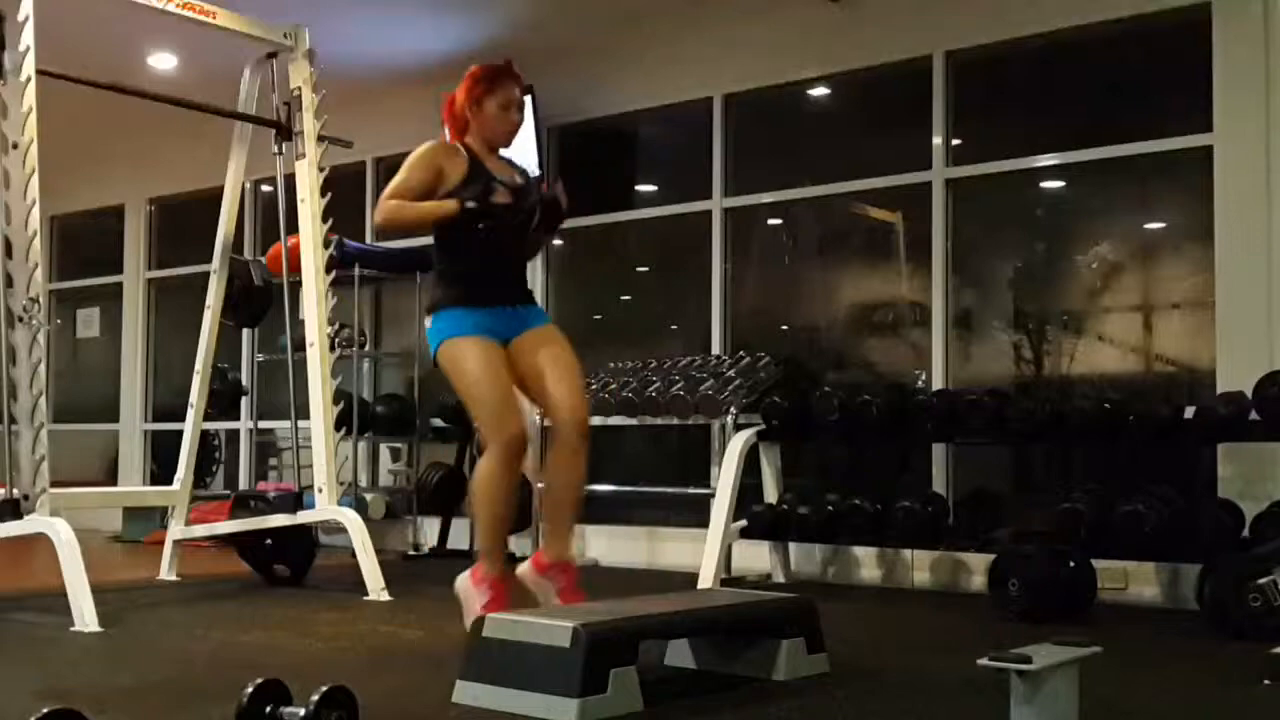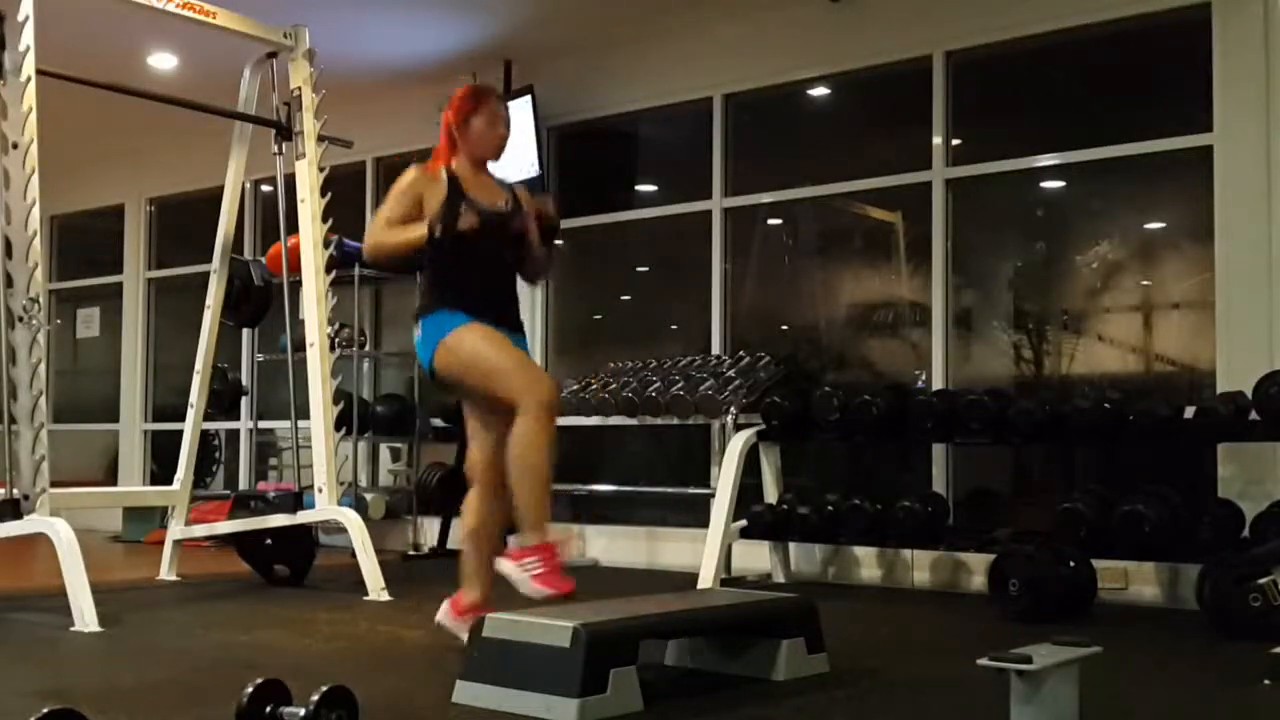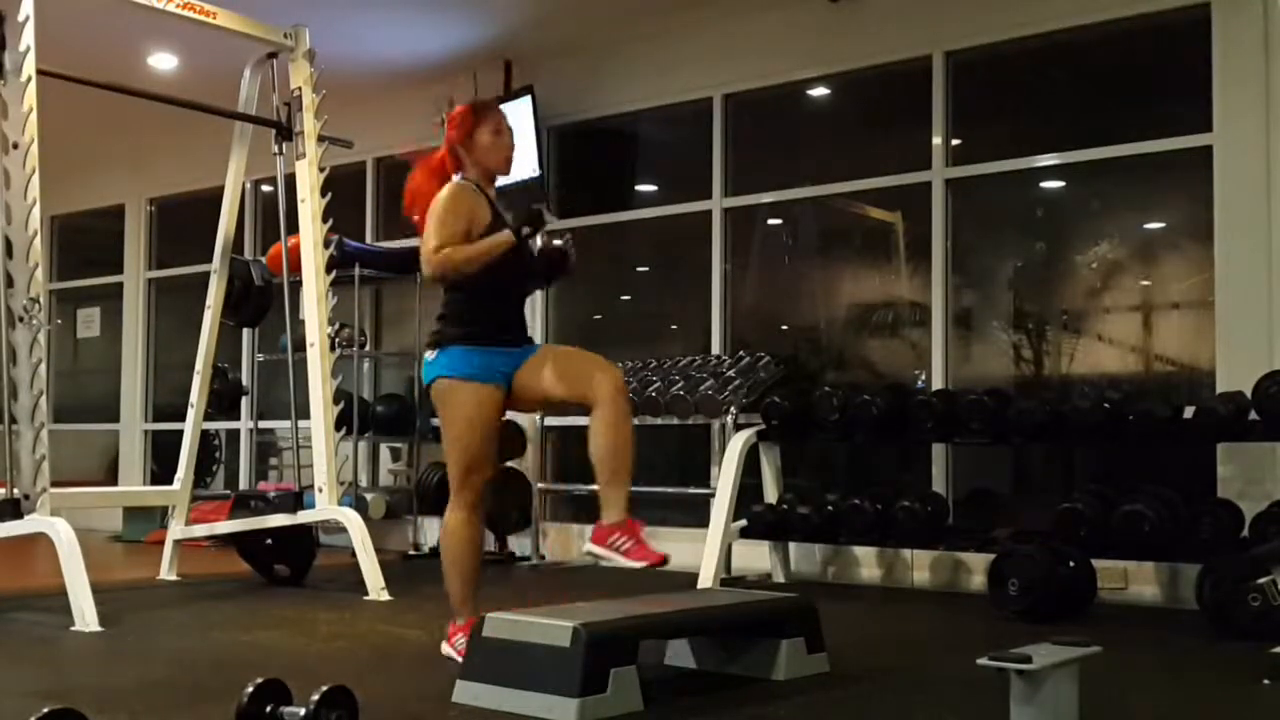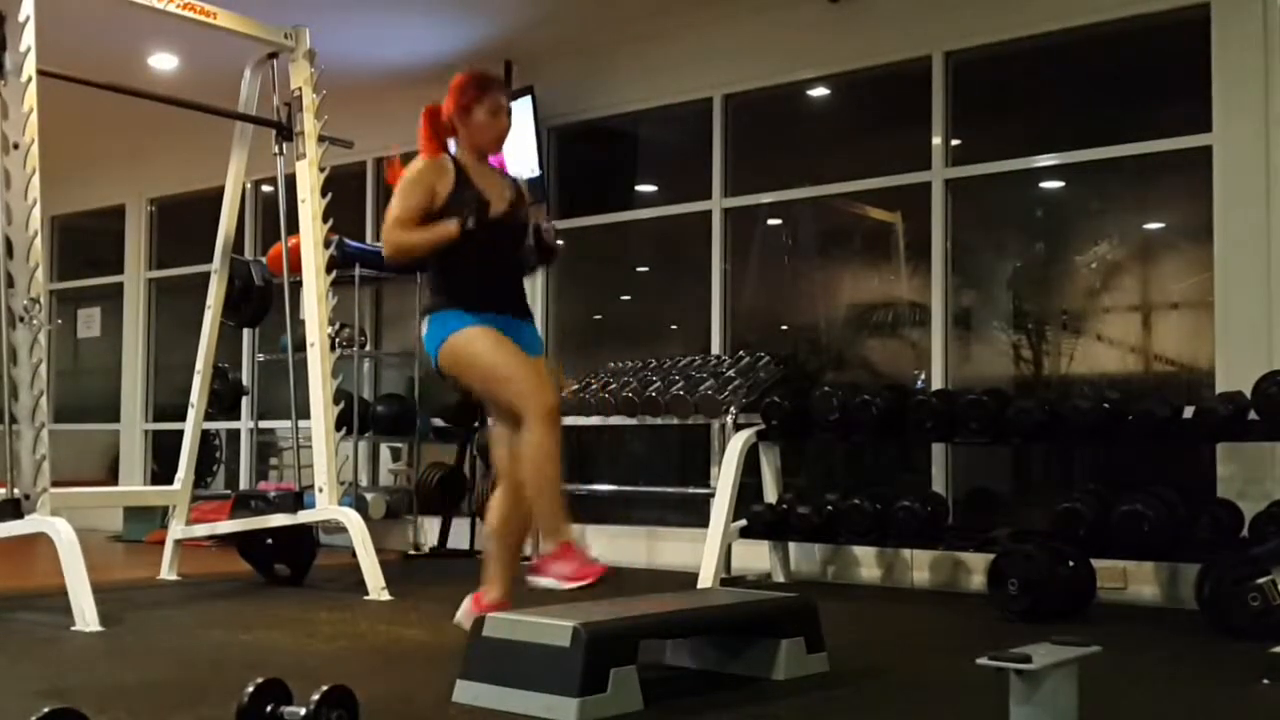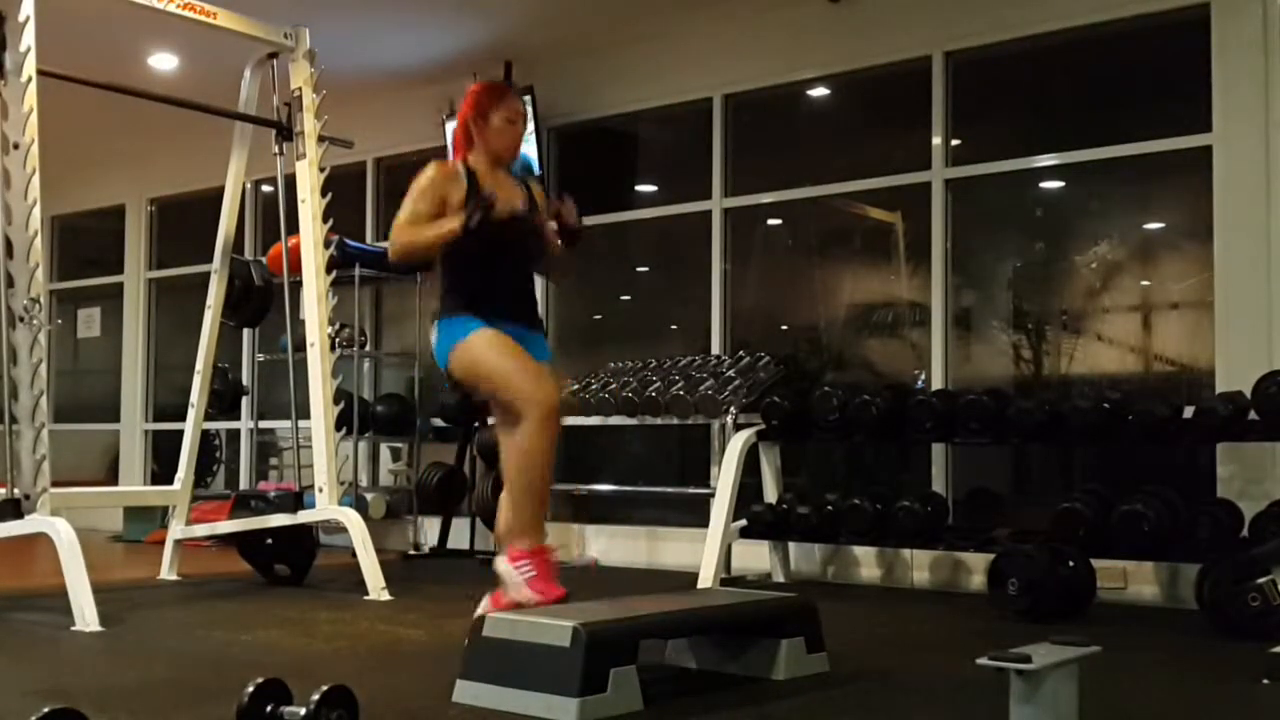
dt=1s
person 1, frame 1
left shoulder: (521, 178)
right shoulder: (439, 156)
right elbow: (385, 213)
left wrist: (551, 217)
right wrist: (462, 205)
left hip: (521, 312)
right hip: (460, 316)
left knee: (574, 414)
right knee: (507, 436)
left ankle: (553, 563)
right ankle: (488, 574)
person 1, frame 2
left shoulder: (515, 196)
right shoulder: (427, 181)
left elbow: (535, 273)
right elbow: (374, 244)
left wrist: (540, 238)
right wrist: (436, 229)
left hip: (504, 328)
right hip: (448, 323)
left knee: (489, 472)
right knee: (540, 395)
left ankle: (465, 602)
right ankle: (532, 549)
person 1, frame 3
left shoulder: (506, 205)
right shoulder: (458, 196)
right elbow: (436, 266)
left wrist: (543, 267)
right wrist: (508, 239)
left hip: (517, 349)
right hip: (463, 355)
left knee: (610, 386)
right knee: (470, 490)
left ankle: (614, 527)
right ankle: (462, 628)
person 1, frame 4
left shoulder: (511, 187)
right shoulder: (431, 171)
right elbow: (392, 240)
right wrist: (463, 224)
left hip: (513, 323)
right hip: (454, 323)
left knee: (516, 468)
right knee: (541, 401)
left ankle: (492, 599)
right ankle: (554, 550)
person 1, frame 5
left shoulder: (528, 188)
right shoulder: (444, 177)
left elbow: (544, 267)
right elbow: (400, 247)
left wrist: (562, 235)
right wrist: (466, 223)
left hip: (525, 328)
right hip: (468, 327)
left knee: (534, 440)
right knee: (539, 403)
left ankle: (506, 599)
right ankle: (525, 551)
